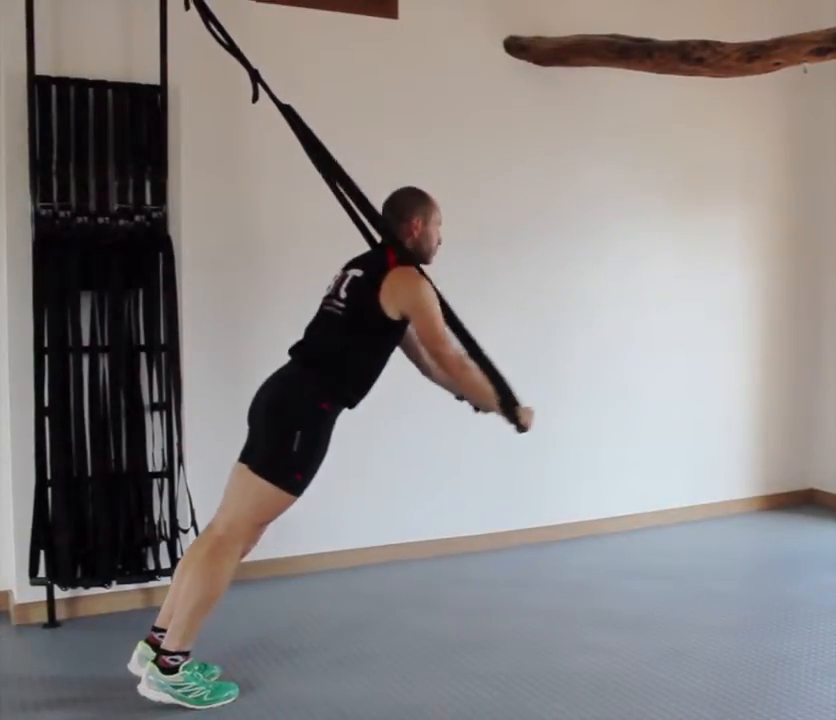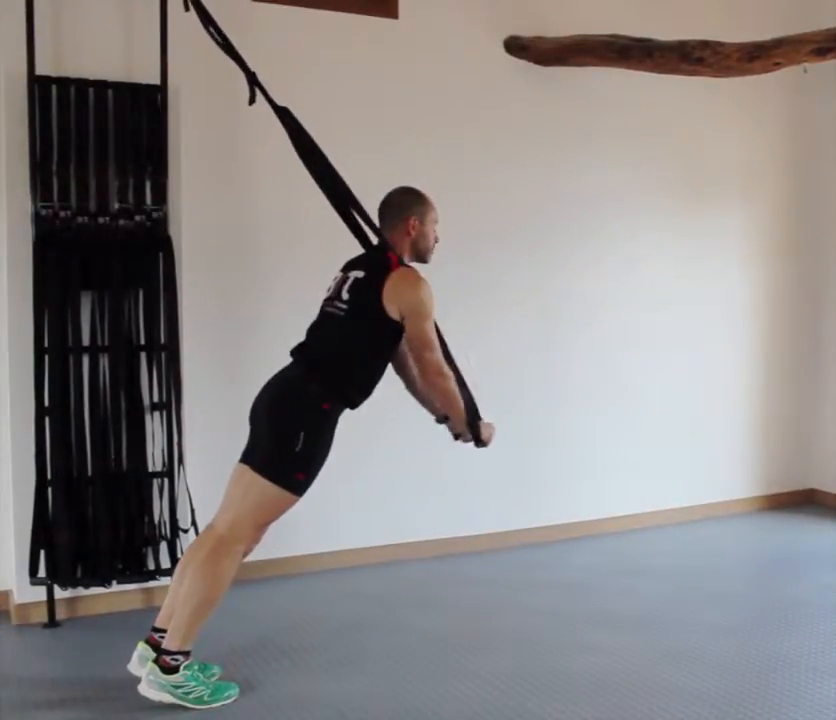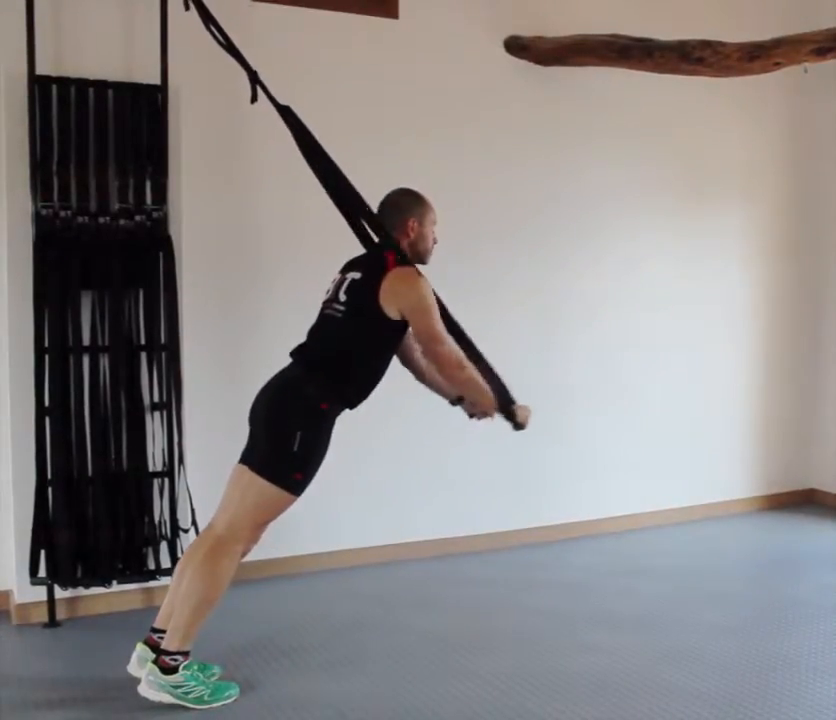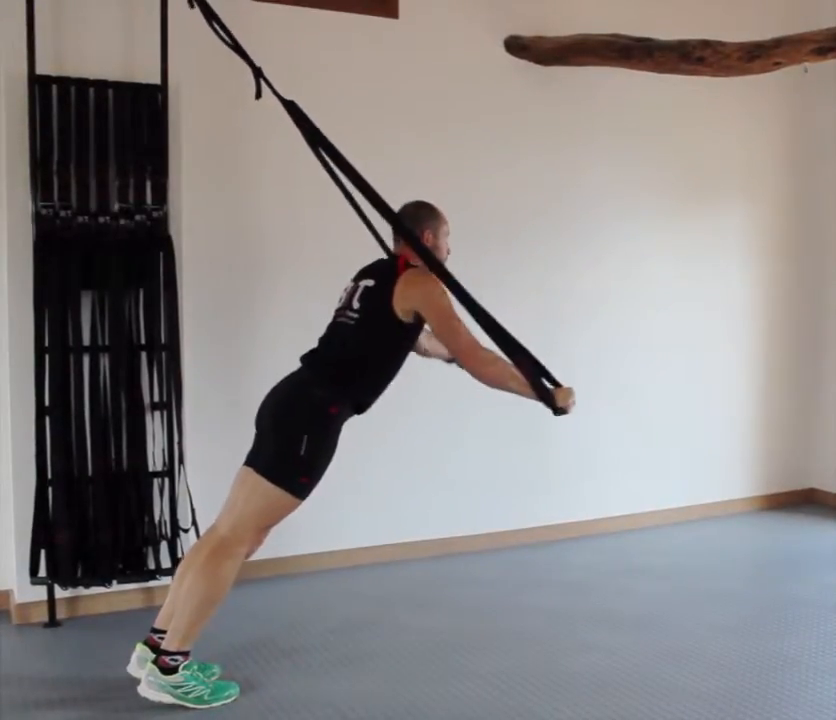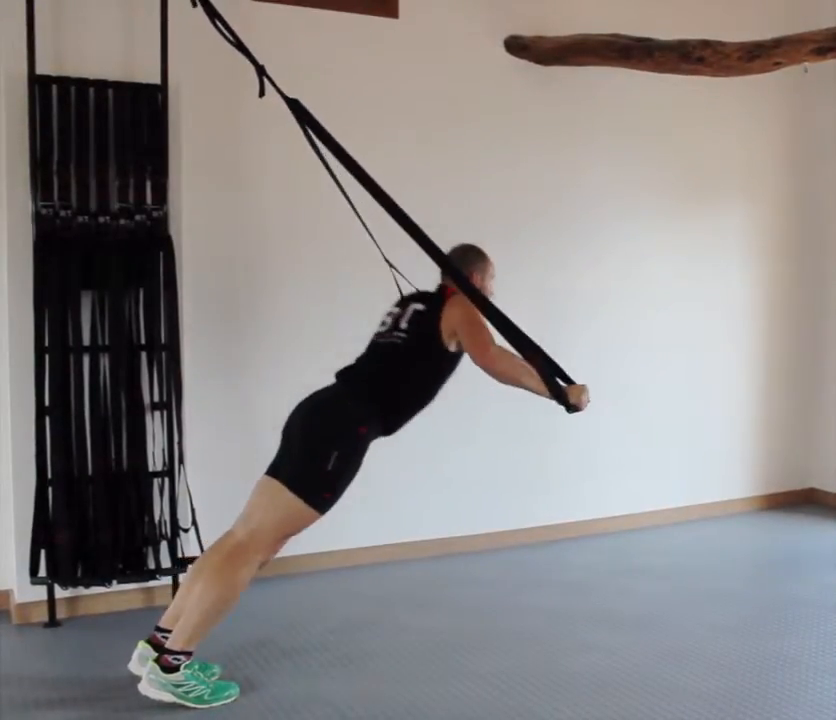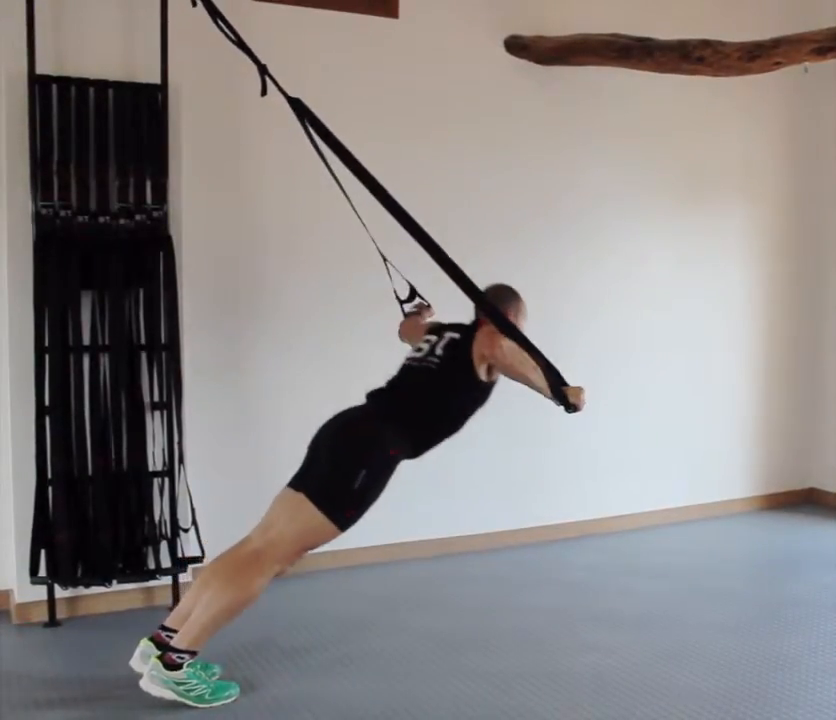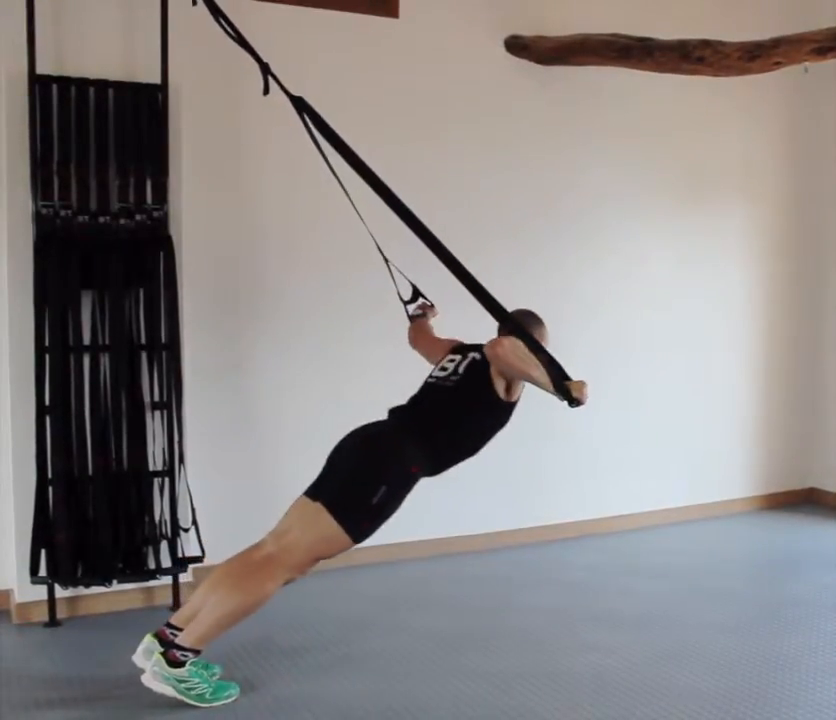
dt=0.3s
person 1, frame 1
left shoulder: (366, 269)
right shoulder: (408, 281)
left elbow: (415, 348)
right elbow: (452, 361)
left wrist: (462, 392)
right wrist: (509, 409)
left hip: (287, 397)
right hip: (303, 412)
left knee: (230, 531)
right knee: (233, 535)
left ankle: (158, 645)
right ankle: (169, 666)
person 1, frame 2
left shoulder: (361, 270)
right shoulder: (408, 284)
left elbow: (403, 359)
right elbow: (433, 370)
left wrist: (441, 415)
right wrist: (467, 424)
left hip: (288, 398)
right hip: (305, 413)
left knee: (229, 531)
right knee: (234, 536)
left ankle: (157, 645)
right ankle: (169, 667)
person 1, frame 3
left shoulder: (361, 270)
right shoulder: (407, 282)
left elbow: (411, 353)
right elbow: (448, 361)
left wrist: (459, 399)
right wrist: (503, 410)
left hip: (288, 398)
right hip: (304, 411)
left knee: (227, 530)
right knee: (233, 534)
left ankle: (157, 645)
right ankle: (169, 666)
person 1, frame 4
left shoulder: (376, 275)
right shoulder: (419, 283)
right elbow: (471, 355)
left wrist: (443, 352)
right wrist: (547, 392)
left hip: (296, 401)
right hip: (312, 414)
left knee: (233, 532)
right knee: (237, 536)
left ankle: (157, 644)
right ankle: (168, 666)
person 1, frame 5
left shoulder: (414, 303)
right shoulder: (461, 310)
right elbow: (494, 361)
right wrist: (563, 392)
left hip: (322, 416)
right hip: (341, 431)
left knee: (247, 537)
right knee: (254, 543)
left ankle: (160, 642)
right ankle: (171, 664)
person 1, frame 6
left shoulder: (442, 334)
right shoulder: (489, 343)
left elbow: (408, 329)
right elbow: (501, 350)
left wrist: (417, 312)
right wrist: (558, 390)
left hip: (349, 432)
right hip: (369, 450)
left knee: (263, 545)
right knee: (270, 553)
left ankle: (163, 642)
right ankle: (174, 663)
person 1, frame 7
left shoulder: (460, 353)
right shoulder: (506, 365)
left elbow: (419, 338)
right elbow: (501, 349)
left wrist: (420, 316)
right wrist: (560, 386)
left hip: (368, 446)
right hip: (389, 464)
left knee: (275, 550)
right knee: (283, 559)
left ankle: (166, 638)
right ankle: (178, 658)
